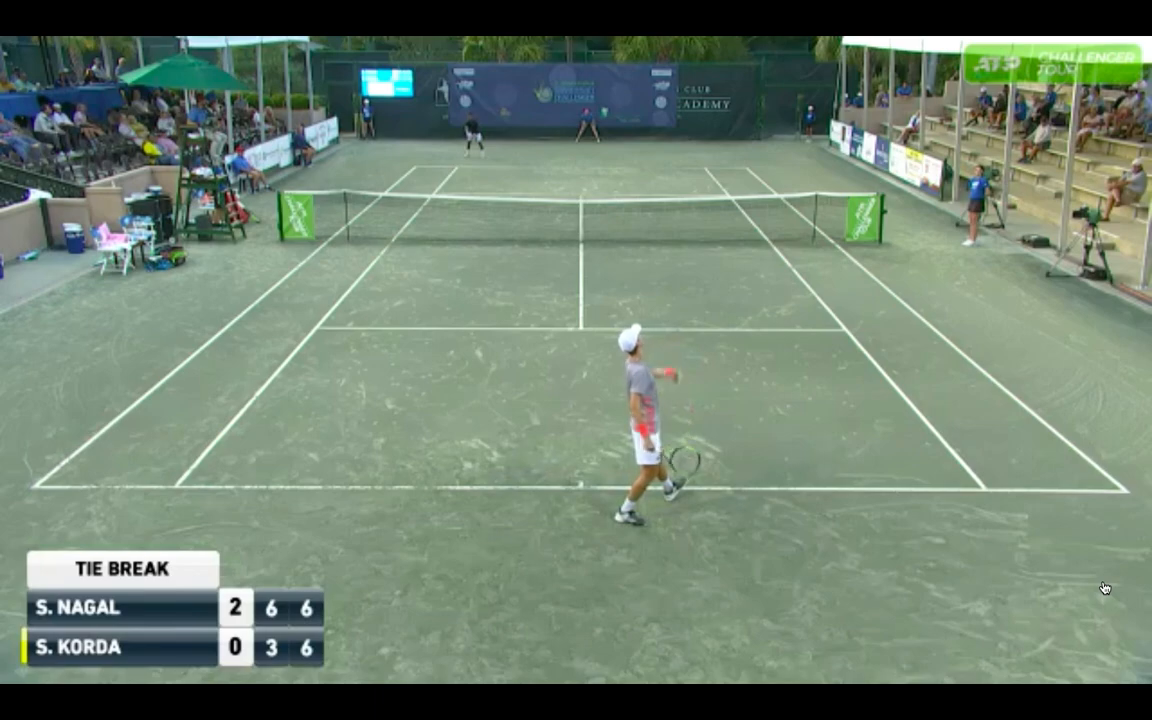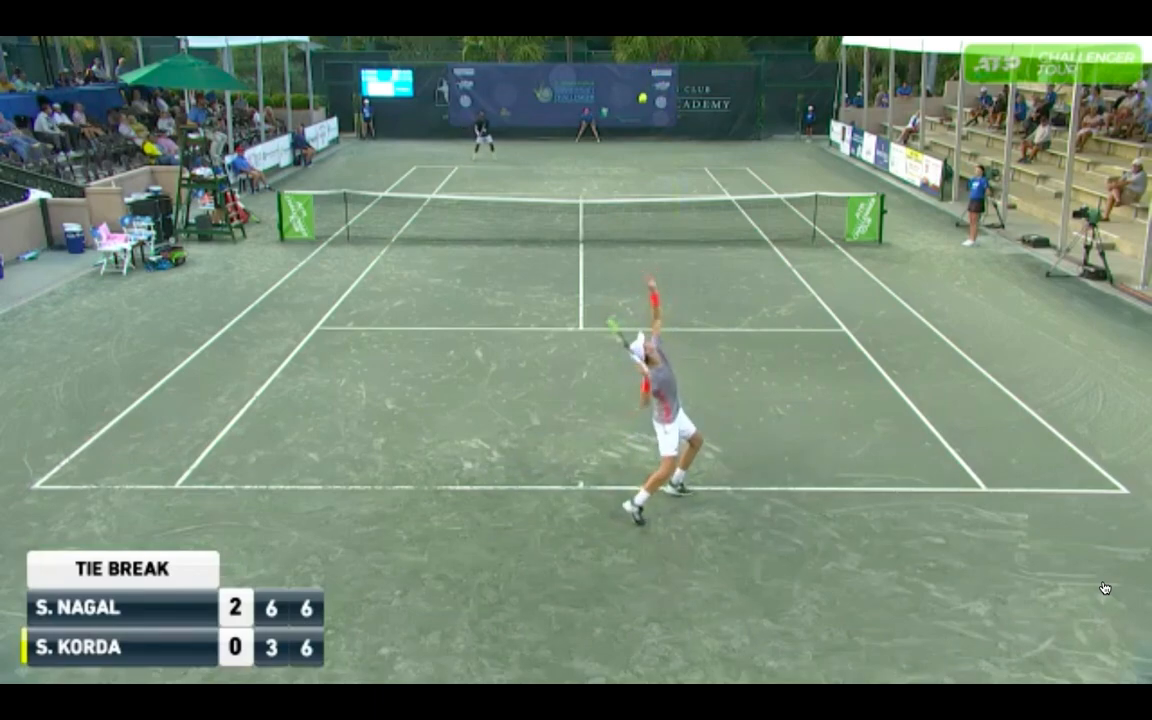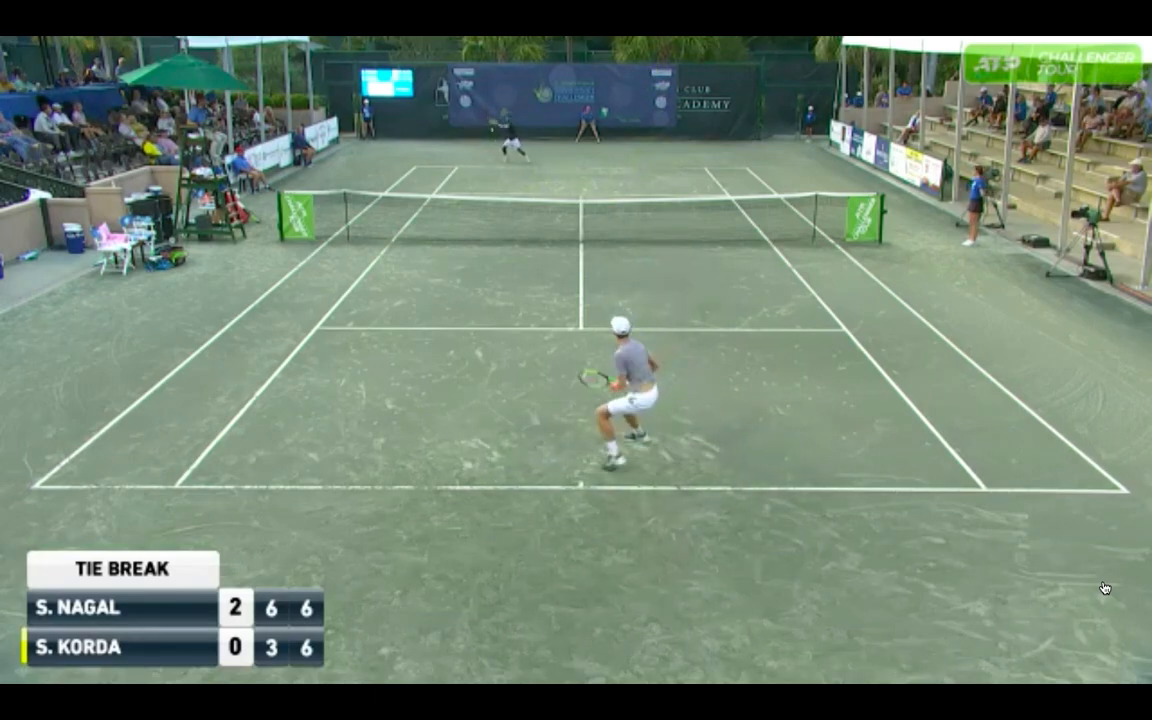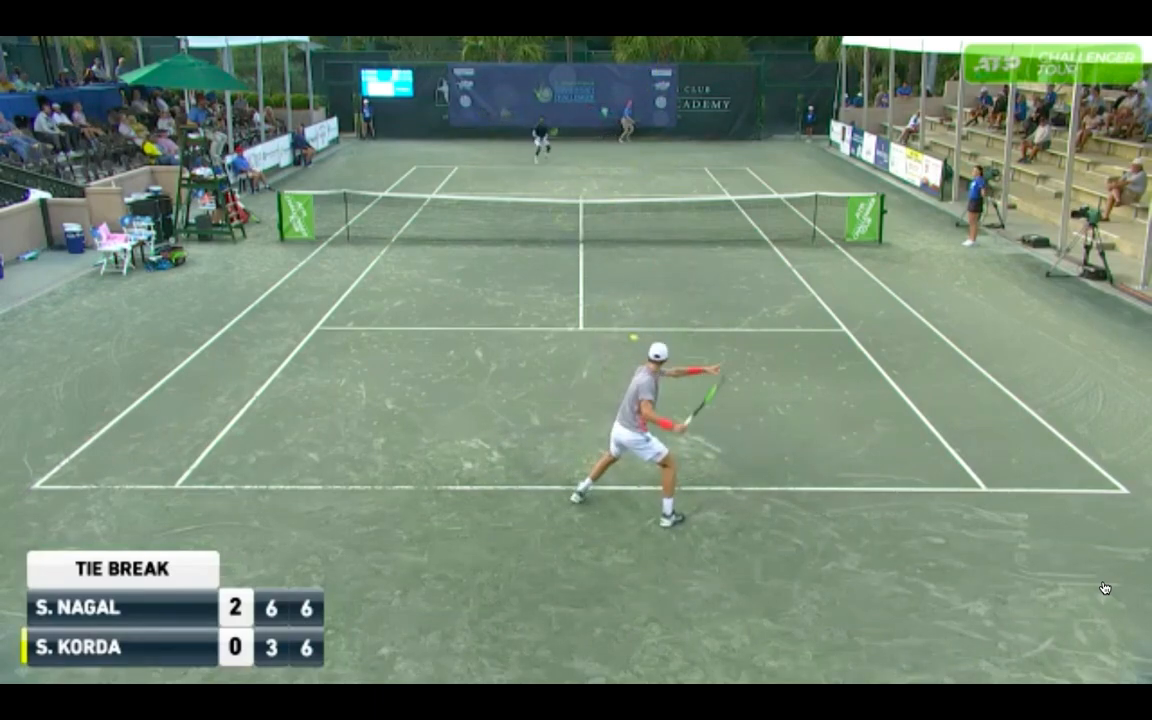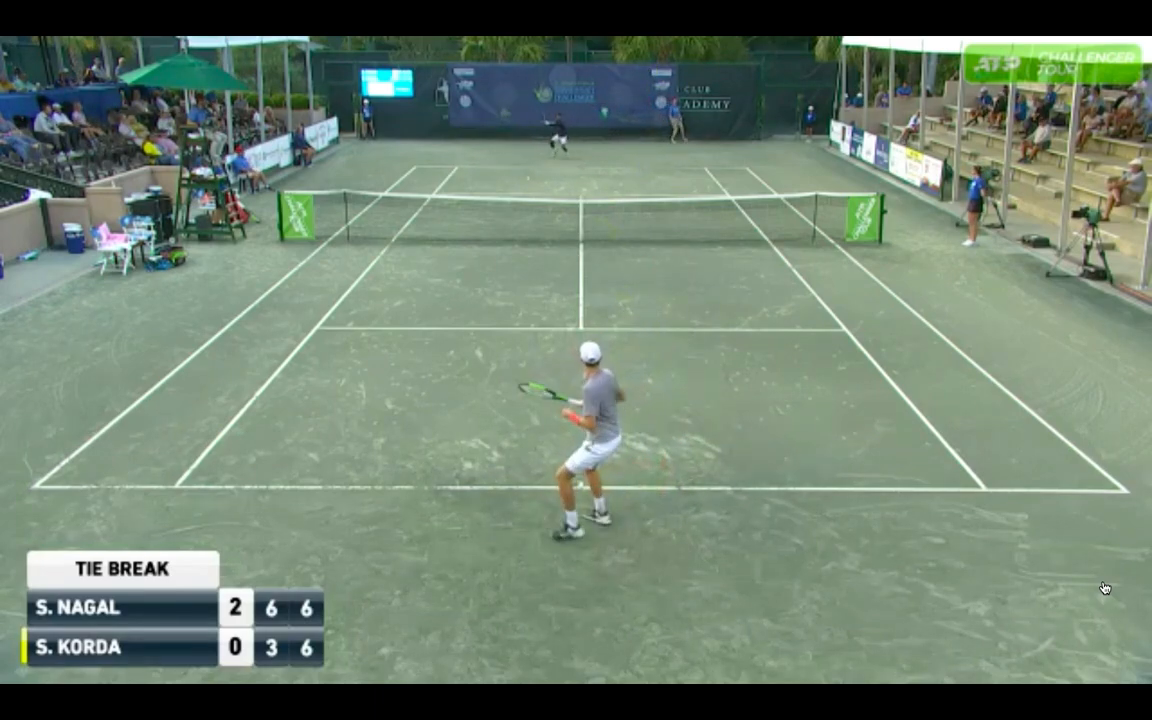
dt=1s
person 1, frame 1
left shoulder: (633, 364)
right shoulder: (639, 372)
left elbow: (651, 373)
right elbow: (634, 407)
left wrist: (668, 372)
right wrist: (646, 437)
left hip: (648, 424)
right hip: (645, 428)
left knee: (657, 457)
right knee: (648, 473)
left ankle: (669, 488)
right ankle: (625, 511)
person 1, frame 2
left shoulder: (656, 348)
right shoulder: (652, 375)
left elbow: (657, 320)
right elbow: (644, 401)
left wrist: (653, 292)
right wrist: (645, 377)
left hip: (676, 414)
right hip: (666, 422)
left knee: (696, 442)
right knee: (666, 468)
left ankle: (675, 484)
right ankle: (635, 503)
person 1, frame 3
left shoulder: (620, 354)
right shoulder: (638, 345)
left elbow: (622, 385)
right elbow: (655, 366)
left wrist: (614, 385)
left hip: (641, 398)
right hip: (652, 392)
left knee: (601, 413)
right knee: (624, 406)
left ankle: (615, 456)
right ankle: (640, 434)
person 1, frame 4
left shoulder: (643, 370)
right shoulder: (647, 381)
left elbow: (674, 372)
right elbow: (646, 413)
left wrist: (704, 369)
right wrist: (672, 426)
left hip: (618, 428)
right hip: (634, 435)
left knee: (611, 456)
right knee: (670, 465)
left ankle: (581, 491)
right ankle: (667, 515)
person 1, frame 5
left shoulder: (590, 389)
right shoulder: (608, 374)
left elbow: (590, 425)
right elbow: (621, 397)
left wrist: (570, 415)
left hip: (601, 443)
right hip: (614, 437)
left knee: (562, 476)
right knee: (589, 467)
left ankle: (573, 527)
right ankle: (601, 513)
